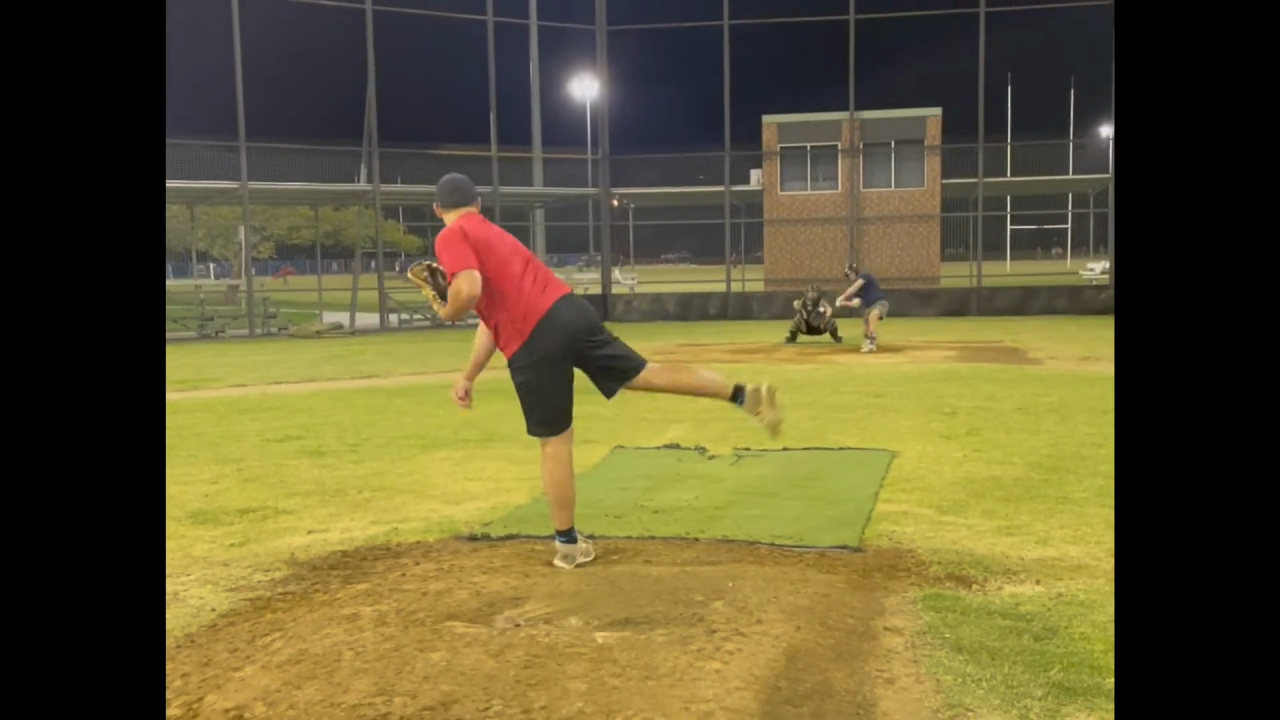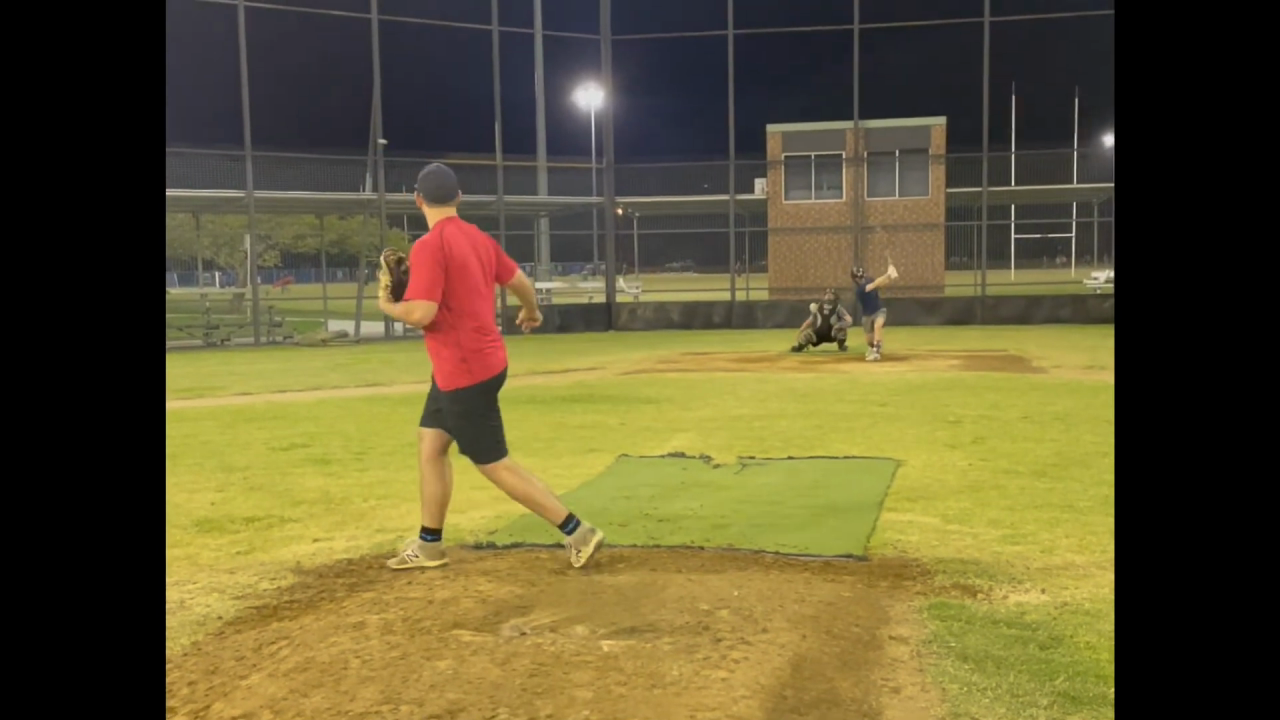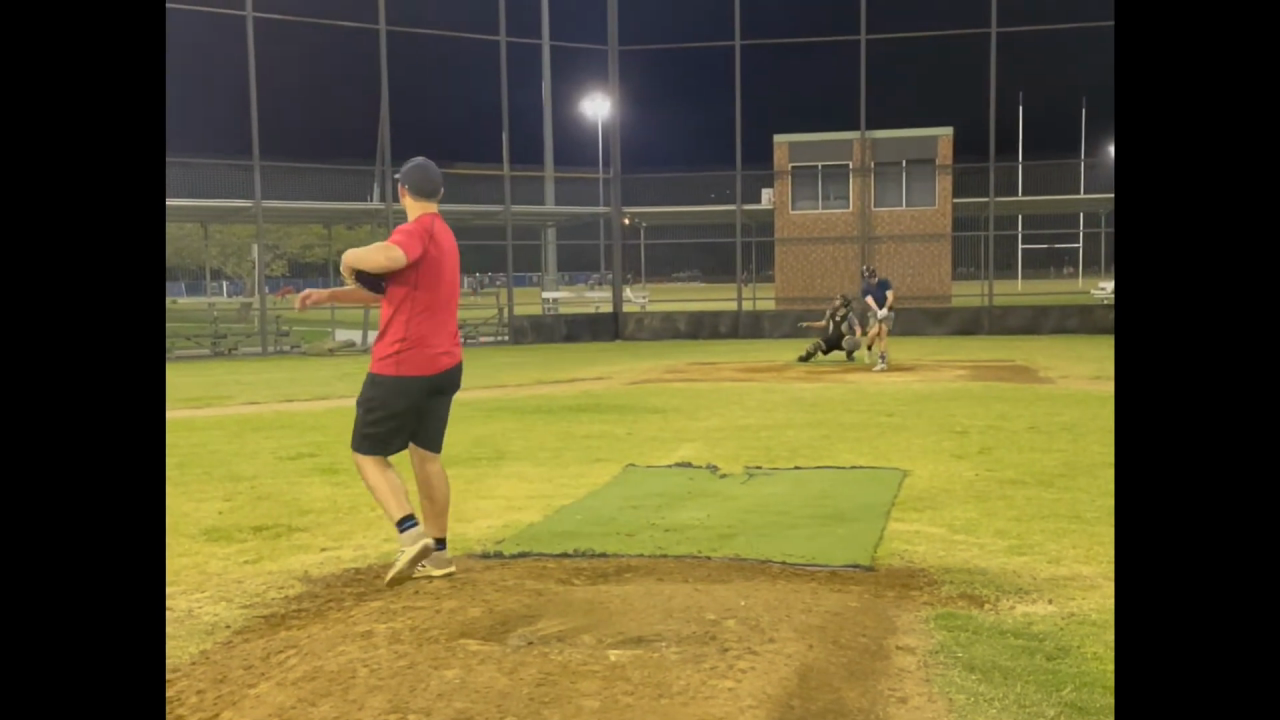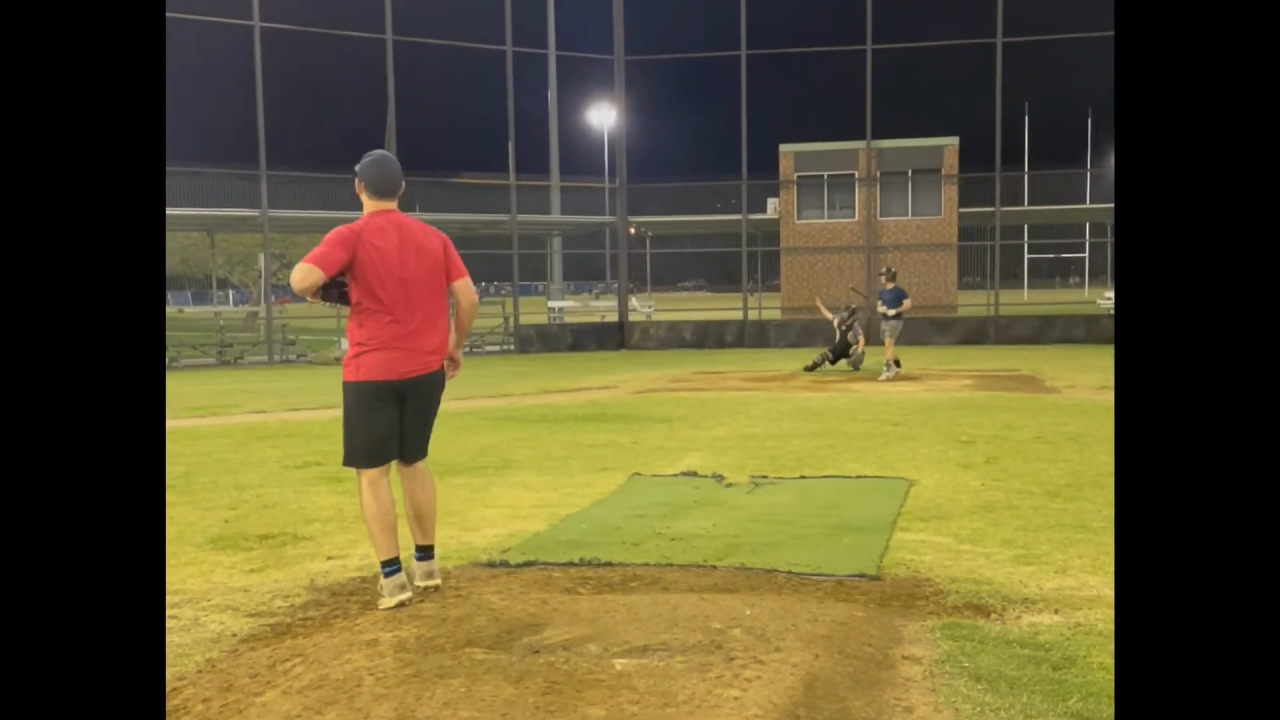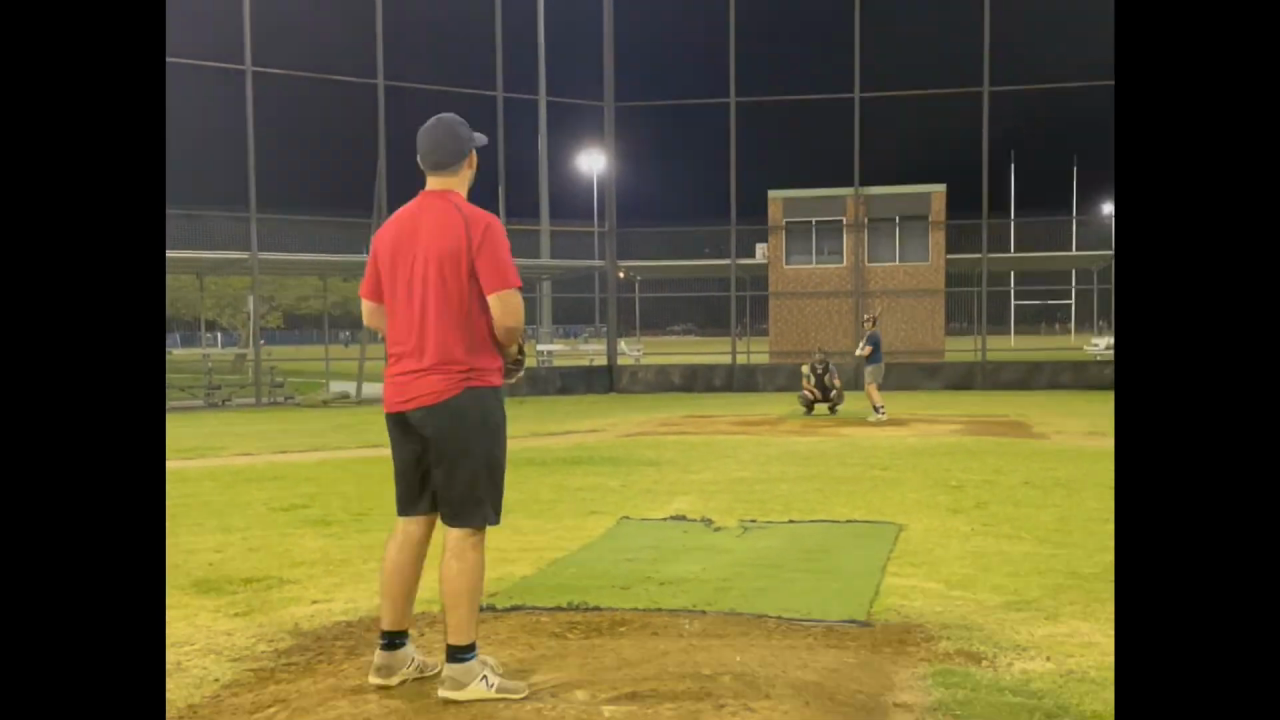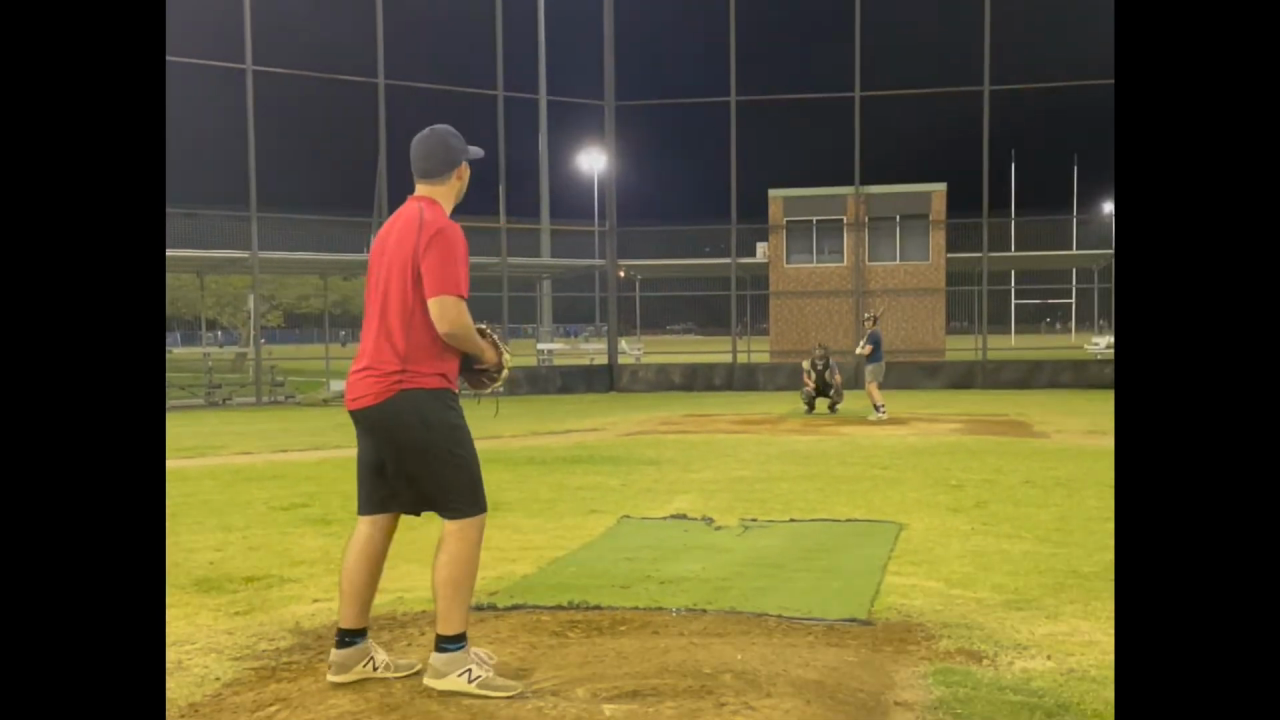
dt=0.5s
person 1, frame 1
left shoulder: (450, 236)
right shoulder: (490, 232)
left elbow: (469, 290)
left wrist: (448, 312)
right wrist: (468, 374)
left hip: (532, 346)
right hip: (568, 312)
left knee: (554, 442)
right knee: (650, 376)
left ankle: (567, 543)
right ankle: (745, 394)
person 1, frame 2
left shoulder: (428, 247)
right shoulder: (481, 240)
left elbow: (422, 314)
right elbow: (522, 284)
left wrist: (388, 306)
right wrist: (531, 310)
left hip: (464, 373)
right hip: (481, 363)
left knee: (495, 465)
right knee: (430, 444)
left ankle: (577, 532)
right ankle: (428, 543)
person 1, frame 3
left shoulder: (416, 230)
right shoulder: (443, 236)
left elbow: (387, 260)
right elbow: (386, 290)
left wrist: (351, 256)
right wrist: (328, 295)
left hip: (402, 367)
right hip: (445, 365)
left knee: (370, 456)
right knee: (427, 455)
left ankle: (410, 532)
right ankle: (436, 553)
person 1, frame 4
left shoulder: (350, 236)
right shoulder: (434, 238)
left elbow: (301, 282)
right elbow: (468, 300)
left wrist: (319, 284)
right wrist: (455, 346)
left hip: (370, 372)
right hip: (426, 369)
left knee: (372, 475)
right knee: (414, 463)
left ankle: (392, 578)
right ankle: (425, 563)
person 1, frame 5
left shoulder: (390, 230)
right shoulder: (479, 225)
left elbow: (371, 316)
right elbow: (507, 316)
right wrist: (508, 350)
left hip: (403, 395)
right hip: (462, 393)
left knee: (413, 519)
right knee: (465, 527)
left ankle: (393, 653)
right ankle: (461, 665)
person 1, frame 6
left shoulder: (390, 229)
right shoulder: (441, 230)
right elbow: (448, 320)
left wrist: (461, 345)
right wrist: (483, 352)
left hip: (373, 391)
right hip: (414, 392)
left knee: (375, 518)
right knee: (464, 516)
left ankle: (349, 649)
right ankle: (451, 656)
